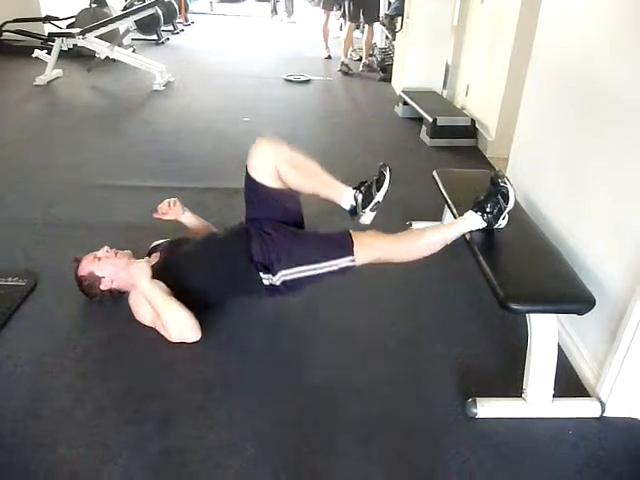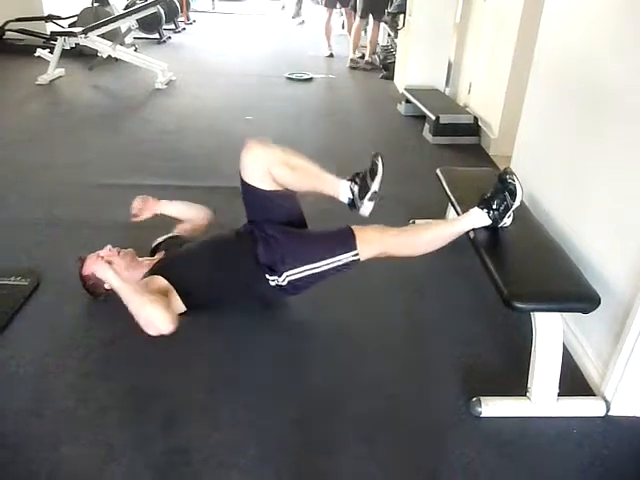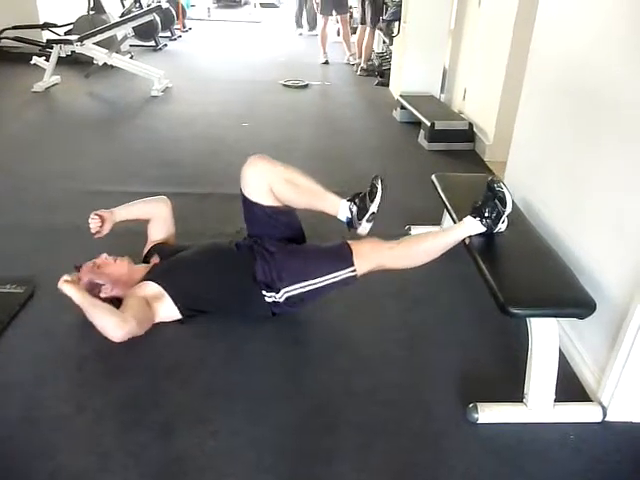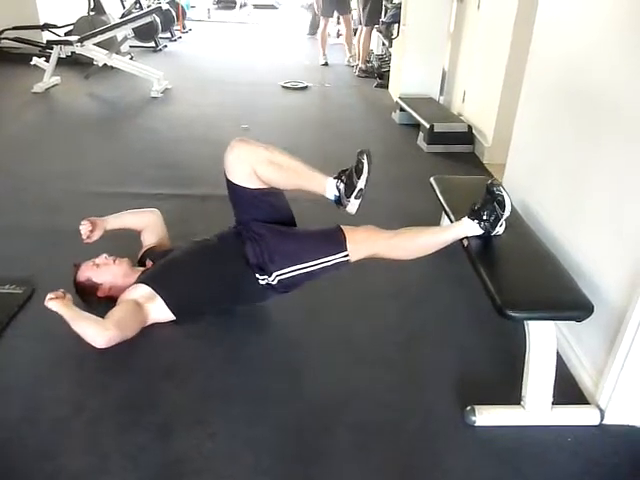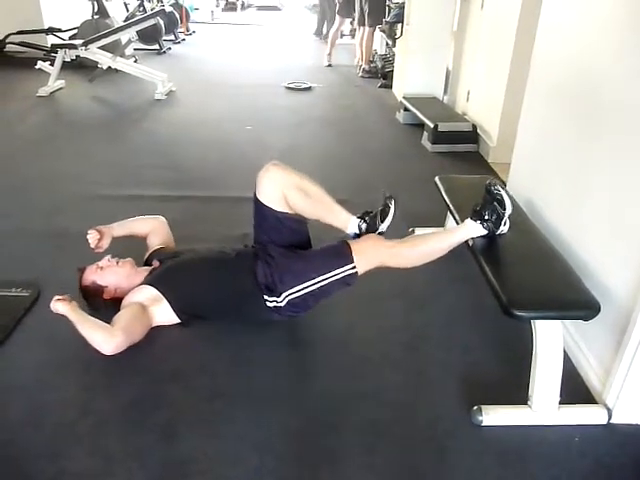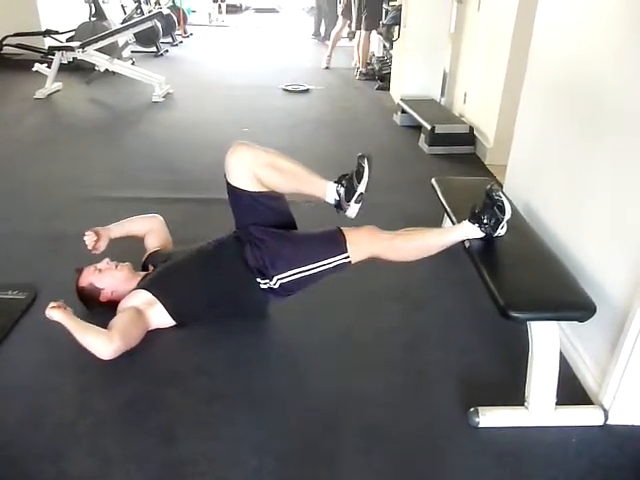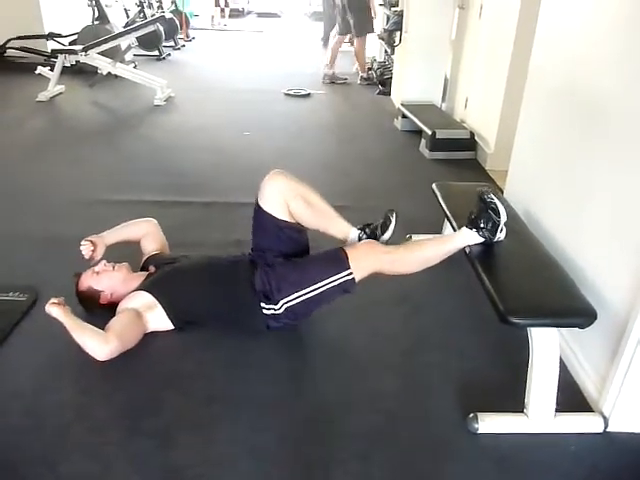
dt=0.7s
person 1, frame 1
left shoulder: (156, 253)
right shoulder: (142, 299)
right elbow: (188, 332)
left wrist: (183, 214)
right wrist: (146, 285)
left hip: (260, 235)
right hip: (268, 265)
left knee: (266, 151)
right knee: (375, 246)
left ankle: (353, 200)
right ankle: (475, 218)
person 1, frame 2
left shoulder: (164, 248)
right shoulder: (148, 290)
left elbow: (203, 215)
right elbow: (162, 323)
left wrist: (156, 206)
right wrist: (117, 281)
left hip: (264, 239)
right hip: (273, 268)
left knee: (257, 153)
right knee: (379, 239)
left ankle: (349, 192)
right ankle: (481, 216)
person 1, frame 3
left shoulder: (154, 255)
right shoulder: (143, 298)
left elbow: (162, 204)
right elbow: (121, 330)
left wrist: (112, 215)
right wrist: (77, 294)
left hip: (263, 249)
right hip: (272, 282)
left knee: (257, 169)
right knee: (378, 253)
left ankle: (347, 211)
right ankle: (473, 224)
person 1, frame 4
left shoulder: (150, 257)
right shoulder: (137, 301)
left elbow: (152, 216)
right elbow: (104, 335)
left wrist: (102, 224)
right wrist: (64, 307)
left hip: (255, 238)
right hip: (264, 265)
left knee: (240, 152)
right knee: (370, 240)
left ankle: (338, 189)
right ankle: (472, 225)
person 1, frame 5
left shoulder: (157, 261)
right shoulder: (141, 303)
left elbow: (157, 220)
right elbow: (111, 342)
left wrist: (108, 230)
right wrist: (71, 310)
left hip: (265, 255)
right hip: (273, 287)
left knee: (274, 176)
right knee: (378, 250)
left ankle: (355, 225)
right ankle: (475, 227)
person 1, frame 6
left shoulder: (153, 262)
right shoulder: (136, 307)
left elbow: (155, 220)
right elbow: (110, 346)
left wrist: (106, 232)
right wrist: (66, 318)
left hip: (253, 244)
right hip: (264, 270)
left knee: (241, 156)
right knee: (372, 240)
left ankle: (337, 193)
right ankle: (473, 229)
person 1, frame 7
left shoulder: (153, 267)
right shoulder: (136, 308)
left elbow: (148, 223)
right elbow: (105, 347)
left wrist: (100, 238)
right wrist: (64, 315)
left hip: (261, 263)
right hip: (270, 295)
left knee: (278, 184)
right knee: (375, 256)
left ankle: (355, 235)
right ankle: (472, 235)
